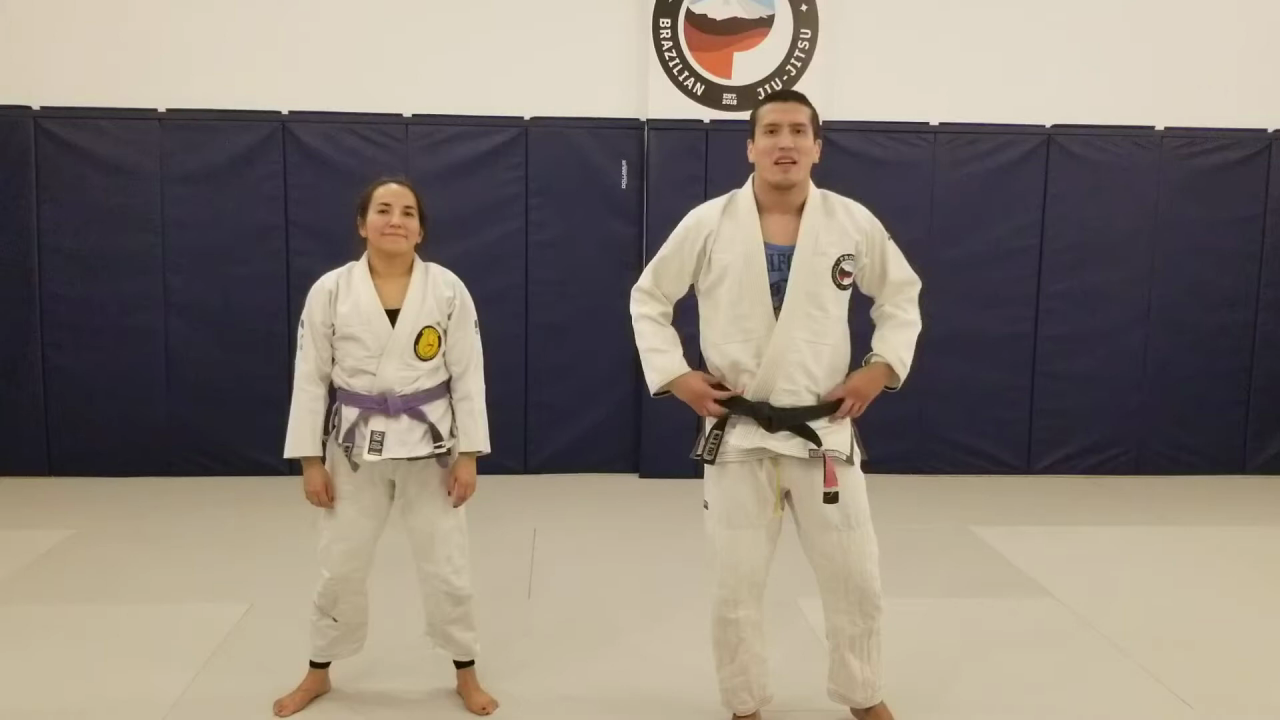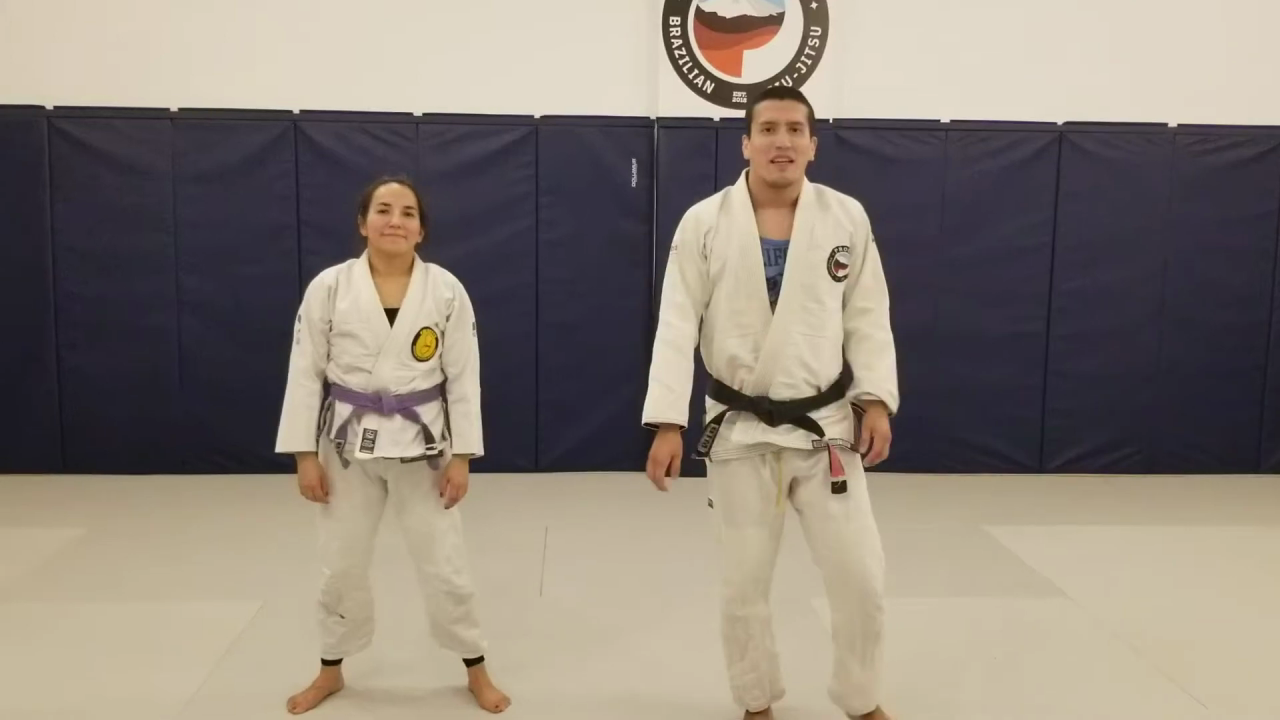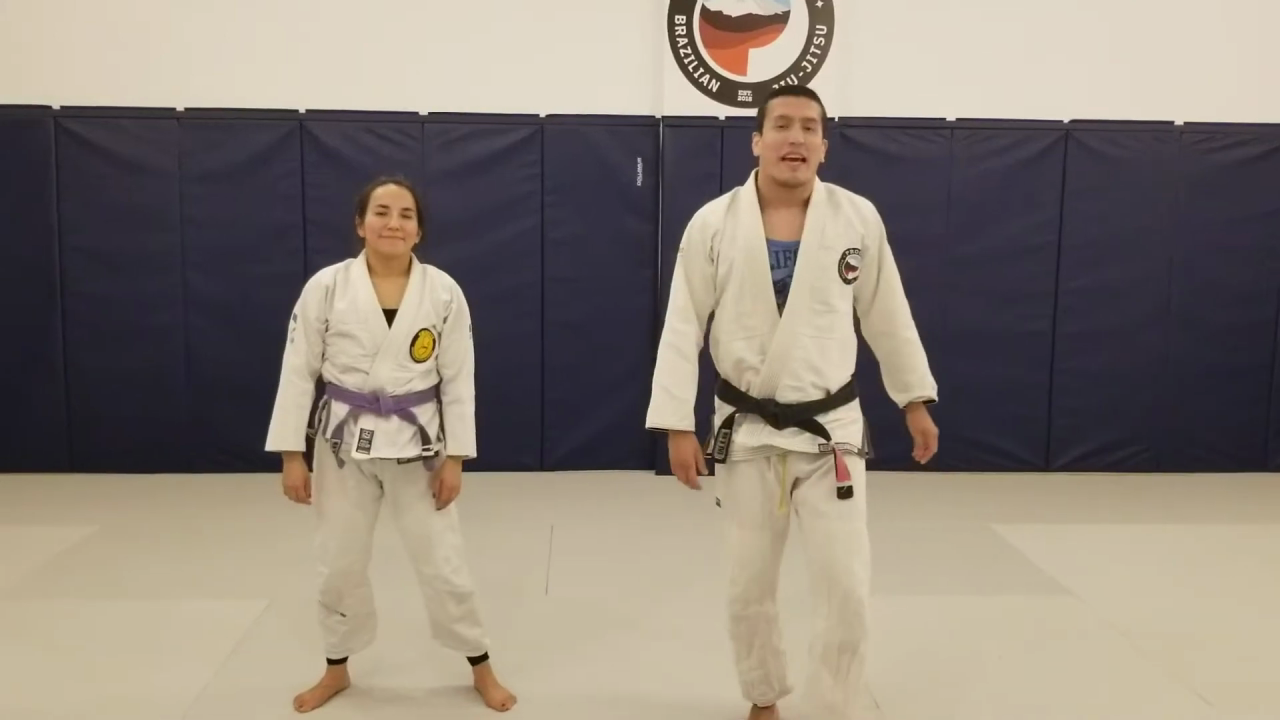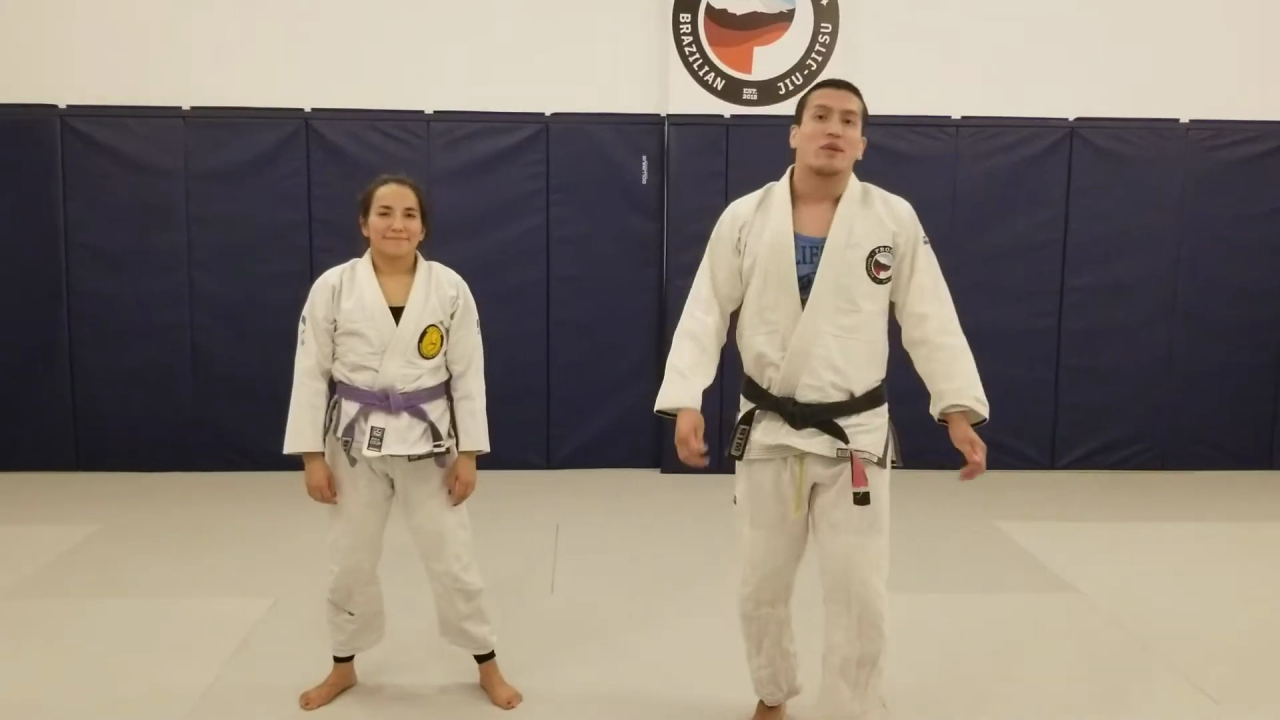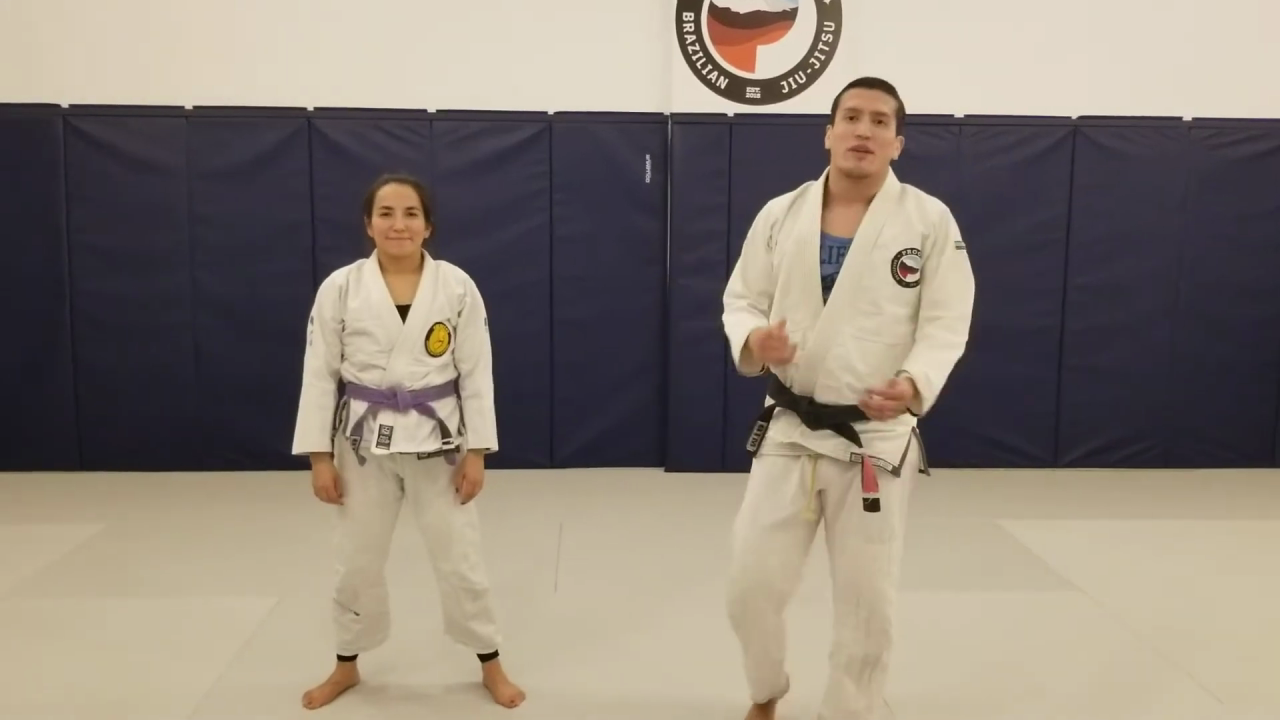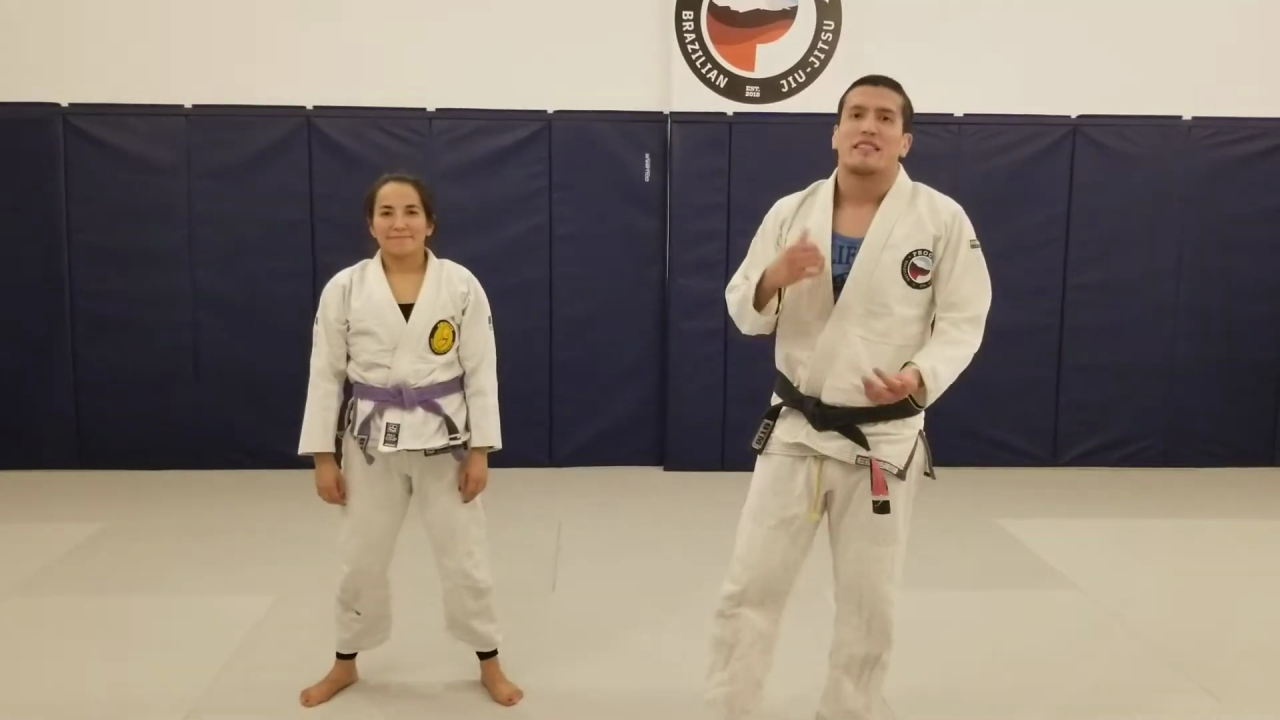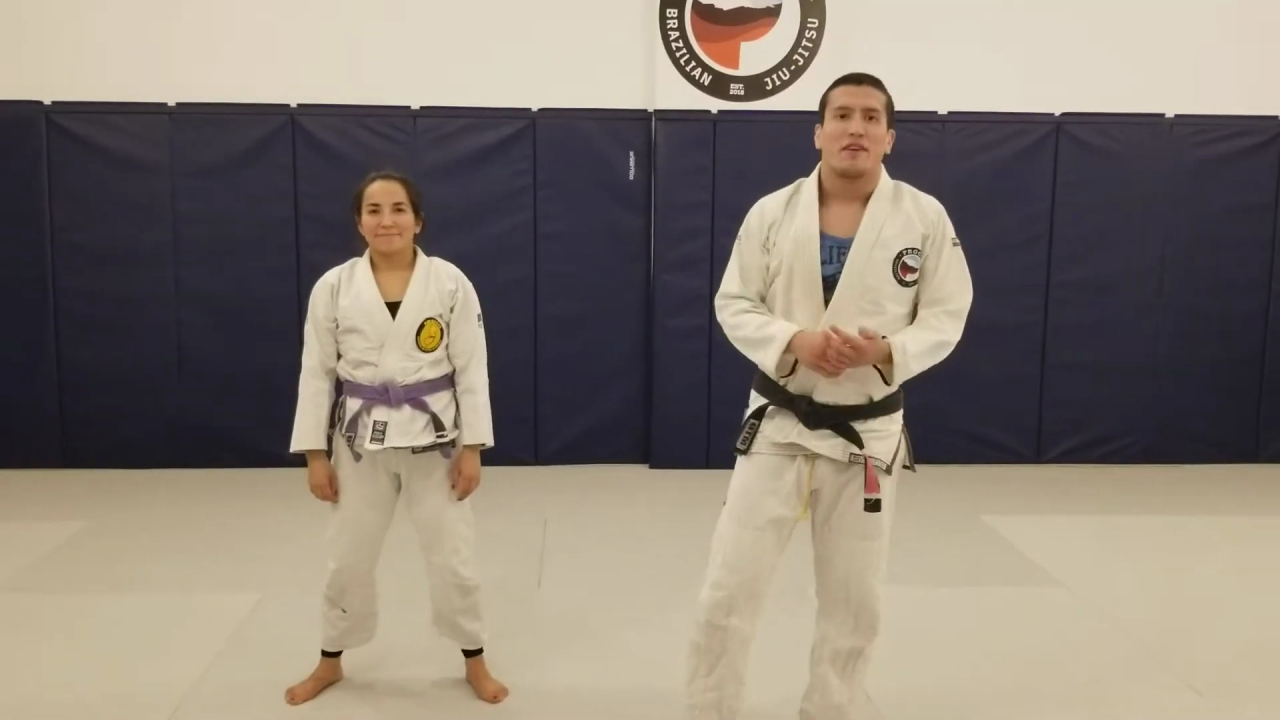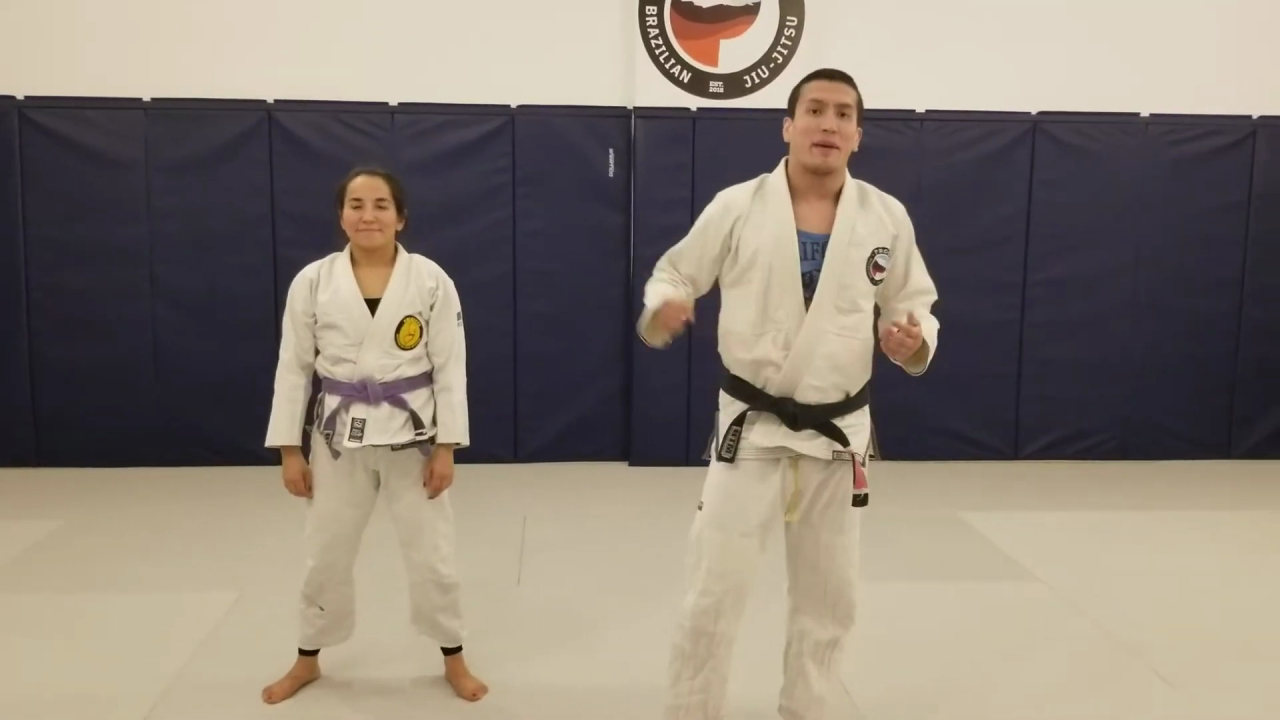
dt=0.3s
person 1, frame 1
left shoulder: (854, 223)
right shoulder: (707, 224)
left elbow: (903, 295)
right elbow: (647, 300)
left wrist: (883, 367)
right wrist: (675, 375)
left hip: (822, 433)
right hip: (738, 435)
left knee: (855, 580)
right knee: (736, 588)
person 1, frame 2
left shoulder: (847, 216)
right shoulder: (706, 222)
left elbow: (867, 317)
right elbow: (678, 325)
left wrist: (875, 401)
right wrist: (667, 424)
left hip: (825, 425)
right hip: (740, 428)
left knee: (860, 580)
right knee: (744, 585)
person 1, frame 3
left shoulder: (858, 217)
right shoulder: (713, 223)
left elbow: (886, 316)
right elbow: (683, 328)
left wrist: (915, 400)
right wrist: (677, 427)
left hip: (831, 428)
right hip: (746, 430)
left knee: (844, 591)
right knee: (749, 587)
person 1, frame 4
left shoulder: (893, 217)
right shoulder: (745, 216)
left elbow: (931, 321)
right elbow: (703, 313)
left wrist: (961, 411)
right wrist: (686, 402)
left hip: (855, 434)
right hip: (769, 431)
left knee: (859, 600)
right knee: (762, 588)
person 1, frame 5
left shoulder: (929, 220)
right shoulder: (780, 214)
left elbow: (947, 324)
right elbow: (741, 301)
left wrist: (911, 385)
right wrist: (753, 342)
left hip: (877, 438)
right hip: (788, 431)
left knee: (867, 605)
right knee: (751, 589)
person 1, frame 6
left shoulder: (942, 218)
right shoulder: (790, 212)
left elbow: (963, 321)
right elbow: (738, 302)
left wrist: (920, 377)
right wrist: (773, 280)
left hip: (884, 438)
right hip: (794, 429)
left knee: (867, 606)
right knee: (749, 589)
person 1, frame 7
left shoulder: (925, 216)
right shoulder: (772, 212)
left elbow: (945, 315)
right elbow: (733, 305)
left wrist: (885, 352)
right wrist: (795, 342)
left hip: (867, 436)
right hip: (778, 428)
left knee: (852, 603)
right knee: (729, 591)
person 1, frame 8
left shoulder: (887, 216)
right shoulder: (736, 207)
left elbow: (910, 302)
right elbow: (679, 278)
left wrist: (917, 341)
right wrist: (660, 307)
left hip: (839, 433)
right hip: (753, 428)
left knee: (828, 595)
right knee: (713, 593)
person 2, frame 1
left shoulder: (447, 289)
right shoulder: (330, 290)
left elbow: (468, 376)
right elbow: (310, 378)
left wrist: (469, 455)
right wrist: (311, 460)
left hip: (429, 445)
right hip: (356, 446)
left knee: (446, 565)
right knee: (340, 564)
left ankle: (466, 672)
right ankle: (318, 672)
person 2, frame 2
left shoulder: (446, 290)
right shoulder: (329, 286)
left elbow: (463, 378)
right elbow: (305, 373)
left wrist: (461, 455)
right wrist: (305, 454)
left hip: (421, 443)
right hip: (349, 442)
left knee: (444, 563)
right knee: (341, 564)
left ankle: (475, 669)
right ankle: (331, 670)
person 2, frame 3
left shoulder: (444, 291)
right shoulder: (326, 286)
left elbow: (458, 380)
right elbow: (298, 371)
left wrist: (454, 458)
right wrist: (291, 454)
left hip: (417, 444)
right hip: (345, 443)
left knee: (443, 563)
right knee: (340, 563)
left ankle: (481, 667)
right ankle: (337, 669)
person 2, frame 4
left shoulder: (449, 288)
right shoulder: (332, 287)
left elbow: (468, 375)
right elbow: (310, 374)
left wrist: (468, 453)
right wrist: (311, 455)
left hip: (428, 441)
right hip: (355, 442)
left knee: (452, 559)
right knee: (350, 561)
left ankle: (487, 665)
right ankle: (343, 666)
person 2, frame 5
left shoulder: (457, 286)
right shoulder: (340, 287)
left elbow: (476, 372)
right elbow: (319, 374)
left wrist: (476, 452)
right wrist: (320, 456)
left hip: (437, 440)
right hip: (365, 442)
left knee: (460, 558)
right knee: (357, 561)
left ankle: (490, 664)
right ankle: (346, 665)
person 2, frame 6
left shoulder: (461, 285)
right shoulder: (344, 288)
left elbow: (481, 372)
right elbow: (325, 374)
left wrist: (480, 451)
right wrist: (323, 456)
left hip: (445, 439)
right hip: (372, 442)
left knee: (464, 557)
right knee: (360, 559)
left ankle: (489, 662)
right ankle: (345, 663)
person 2, frame 7
left shoulder: (450, 282)
right shoulder: (333, 287)
left elbow: (472, 369)
right elbow: (316, 372)
left wrist: (472, 448)
right wrist: (316, 454)
left hip: (433, 437)
right hip: (362, 439)
left knee: (452, 555)
right knee: (348, 556)
left ankle: (474, 660)
right ankle: (330, 661)
person 2, frame 8
left shoulder: (430, 279)
right shoulder: (312, 281)
left elbow: (450, 367)
right elbow: (293, 367)
left wrist: (446, 447)
right wrist: (290, 449)
left hip: (411, 434)
right hip: (339, 436)
left knee: (431, 552)
right knee: (325, 553)
left ankle: (453, 658)
right ankle: (307, 659)
